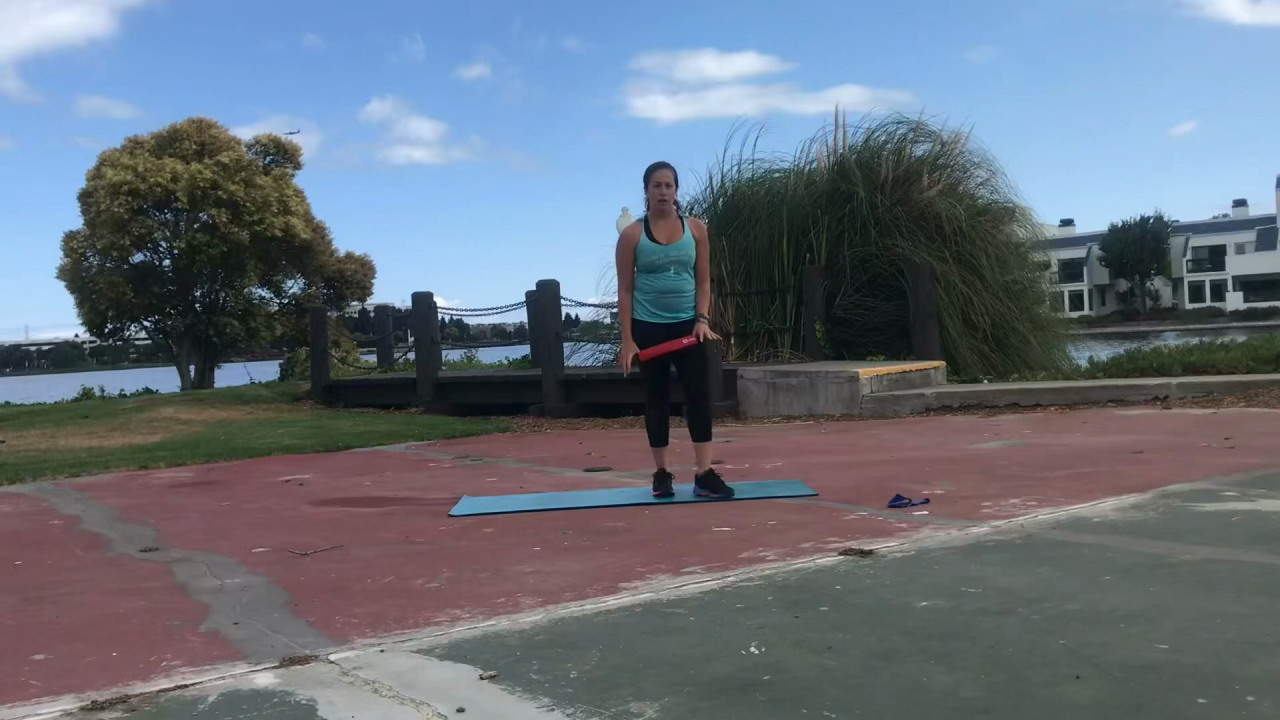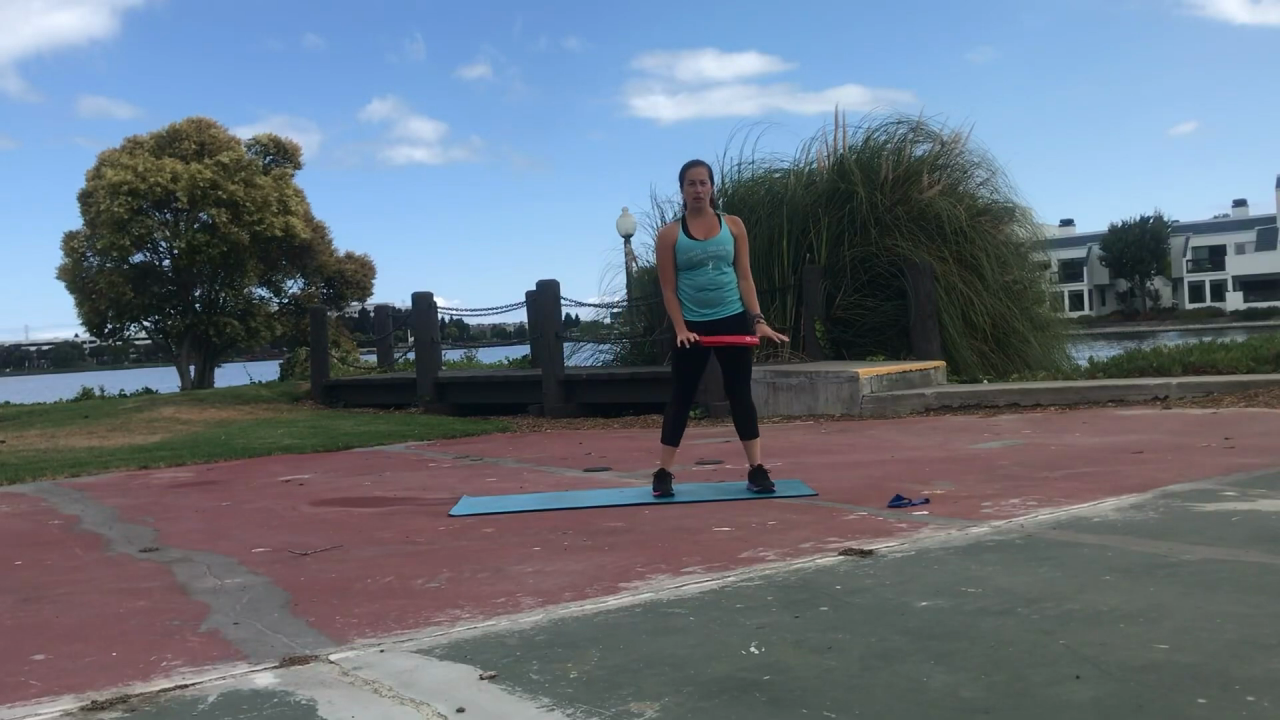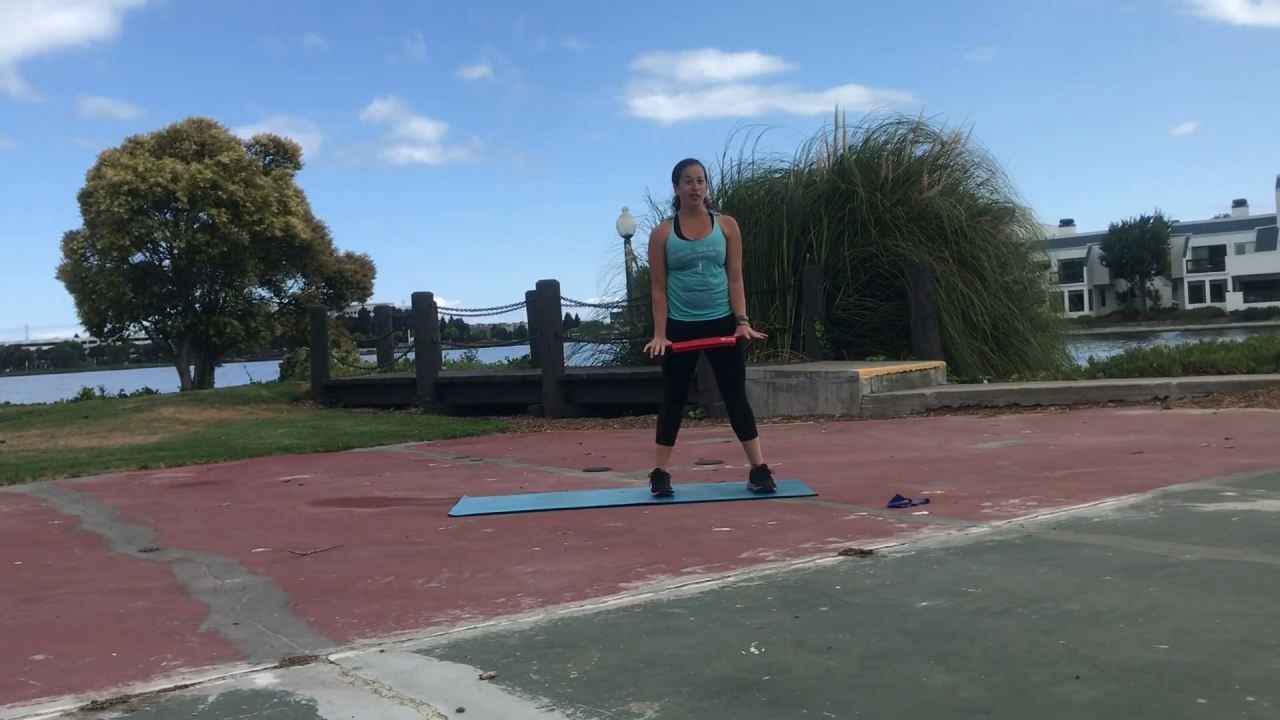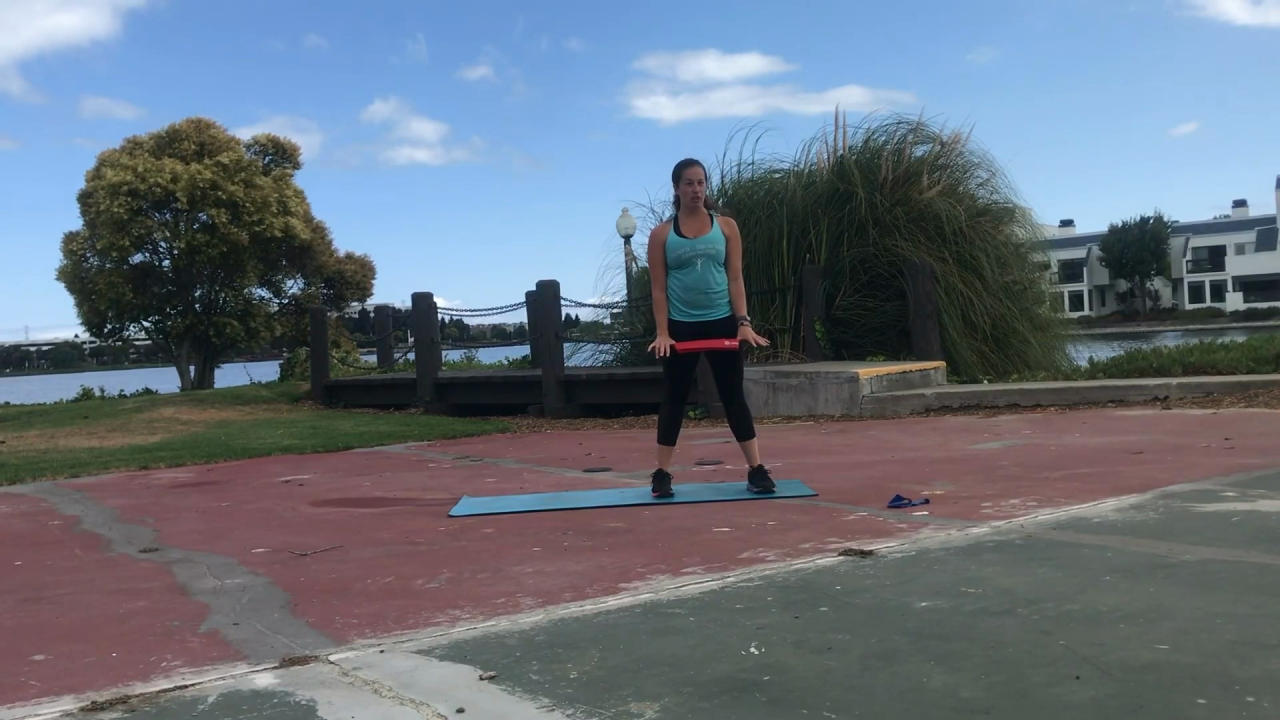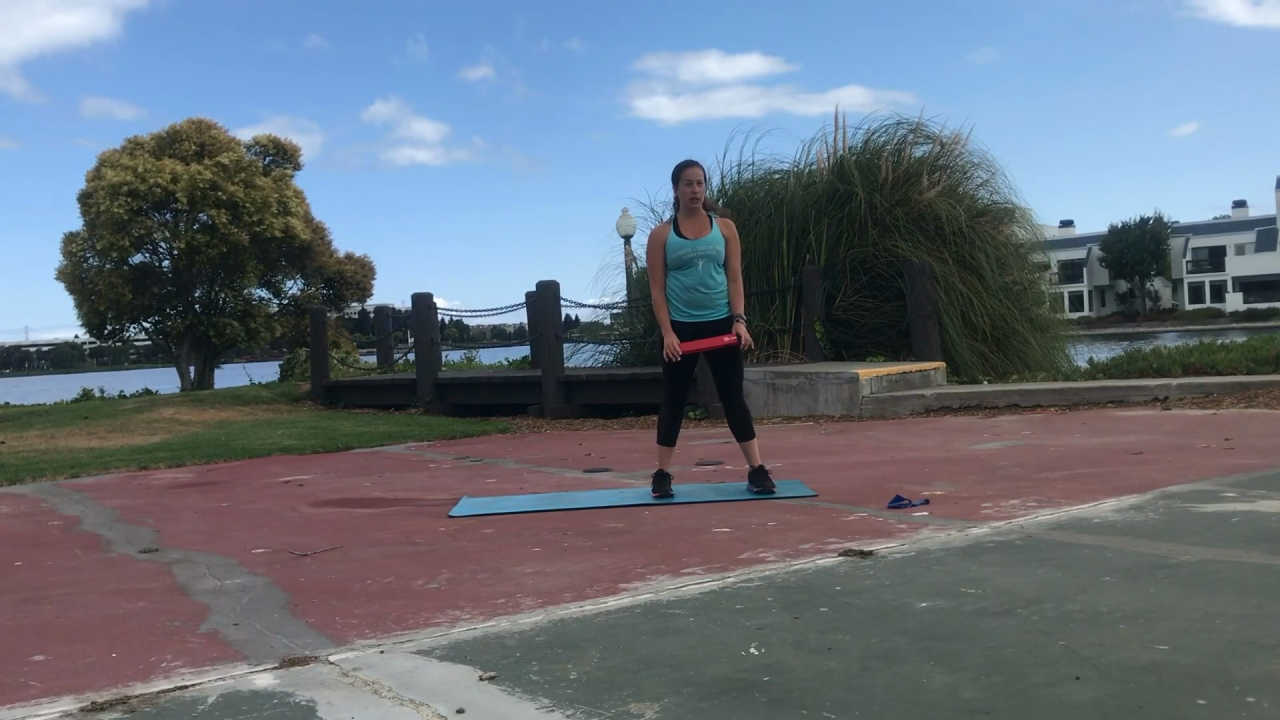
dt=1s
person 1, frame 1
left shoulder: (696, 229)
right shoulder: (632, 234)
left elbow: (703, 281)
right elbow: (625, 289)
left wrist: (702, 319)
right wrist: (627, 338)
left hip: (687, 324)
right hip: (649, 328)
left knee: (699, 395)
right knee: (657, 399)
left ankle: (704, 474)
right ankle: (661, 473)
person 1, frame 2
left shoulder: (733, 225)
right shoulder: (669, 234)
left elbow: (744, 277)
right elbow: (668, 289)
left wrist: (758, 319)
right wrist: (681, 328)
left hip: (733, 321)
right hip: (693, 326)
left knee: (740, 394)
right knee: (681, 398)
left ankle: (756, 469)
right ankle: (663, 473)
person 1, frame 3
left shoulder: (727, 226)
right shoulder: (662, 233)
left elbow: (735, 278)
right elbow: (658, 288)
left wrist: (742, 321)
right wrist: (660, 333)
left hip: (722, 322)
right hip: (680, 326)
left knee: (735, 395)
right knee: (673, 398)
left ankle: (759, 469)
right ankle: (660, 473)
person 1, frame 4
left shoulder: (726, 226)
right shoulder: (662, 233)
left elbow: (735, 278)
right elbow: (658, 288)
left wrist: (743, 322)
right wrist: (662, 332)
left hip: (721, 322)
right hip: (681, 326)
left knee: (733, 395)
right knee: (674, 398)
left ankle: (756, 469)
right ankle: (662, 474)
person 1, frame 5
left shoulder: (725, 227)
right shoulder: (661, 234)
left elbow: (735, 279)
right elbow: (657, 289)
left wrist: (738, 319)
right wrist: (667, 332)
left hip: (720, 323)
right hip: (680, 327)
left knee: (733, 396)
right knee: (674, 399)
left ankle: (757, 470)
right ankle: (662, 474)
